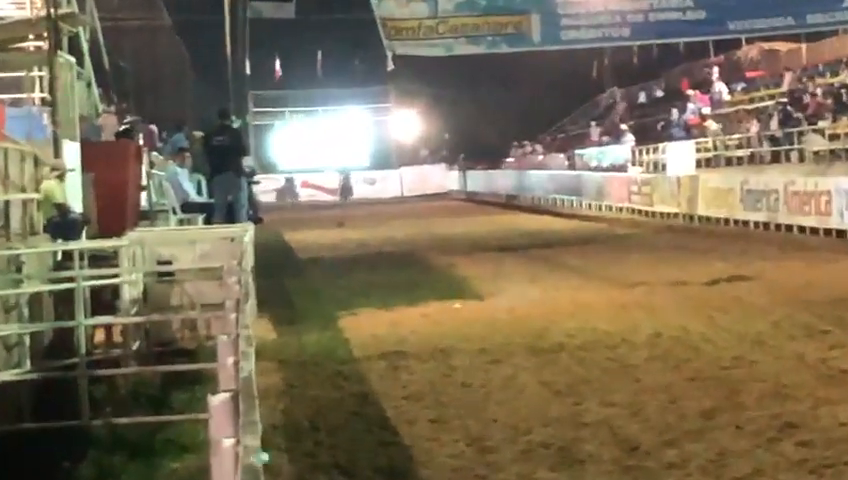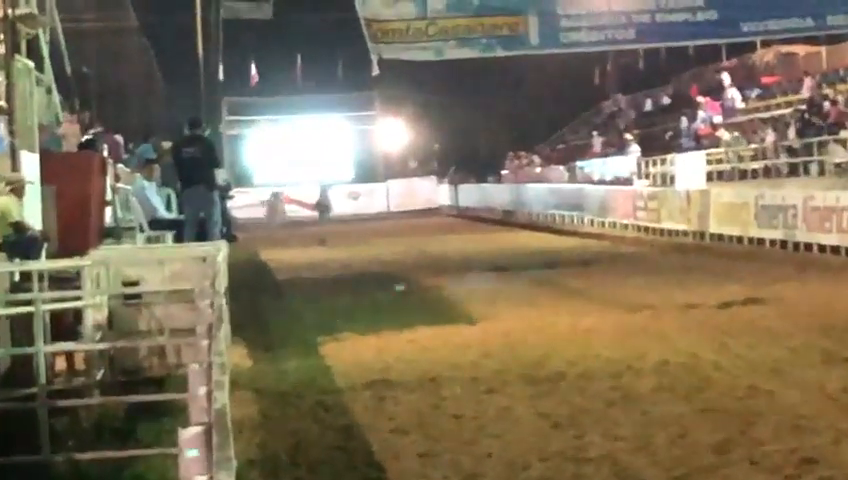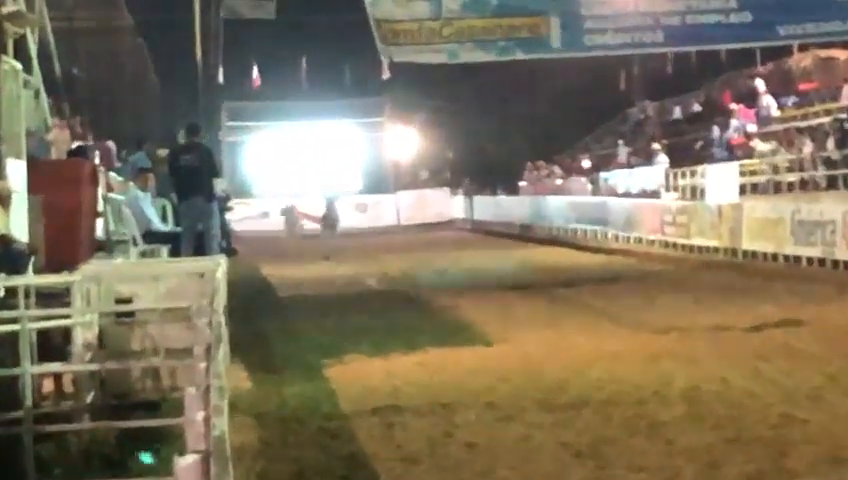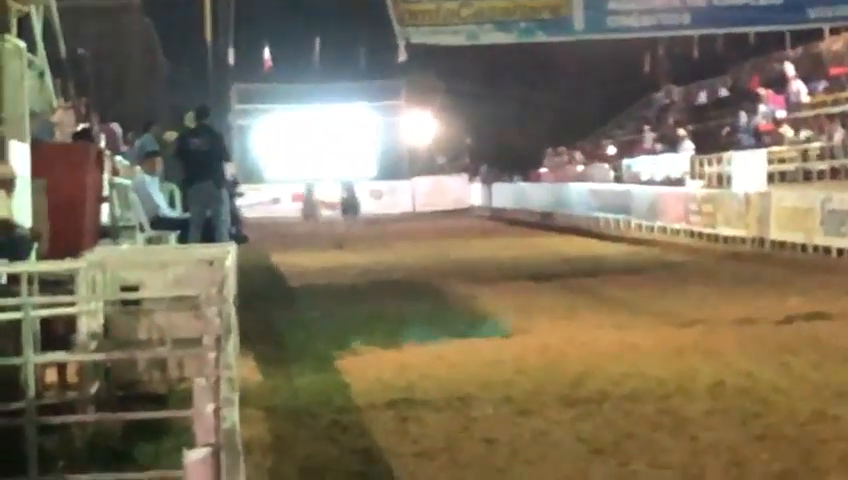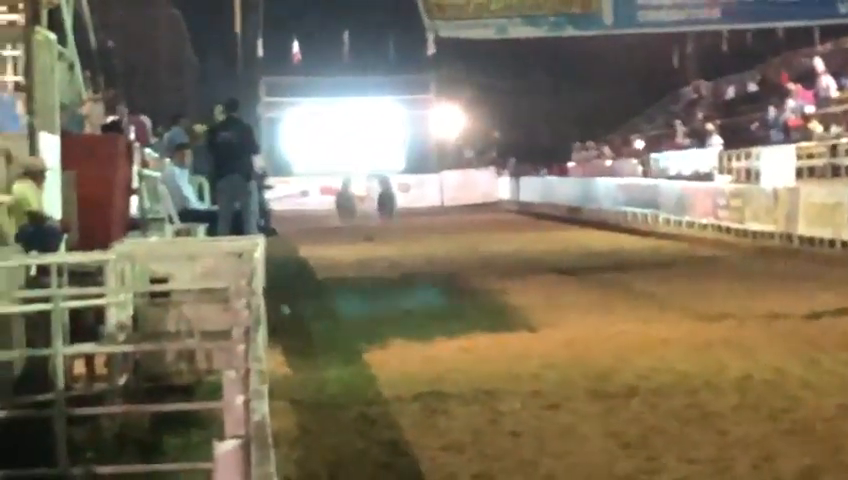
dt=0.5s
person 1, frame 1
left shoulder: (209, 135)
right shoulder: (235, 133)
left elbow: (206, 152)
right elbow: (243, 152)
left hip: (217, 173)
right hip: (234, 172)
left knee: (219, 205)
right knee: (240, 205)
person 1, frame 2
left shoulder: (178, 145)
right shoulder: (206, 143)
left elbow: (176, 165)
right elbow: (216, 164)
left hip: (187, 188)
right hip: (207, 186)
left knee: (190, 222)
right knee: (213, 221)
person 1, frame 3
left shoulder: (175, 153)
right shoulder: (205, 151)
left elbow: (172, 175)
right elbow: (215, 174)
left hip: (185, 199)
right hip: (205, 197)
left knee: (187, 235)
right knee: (212, 235)
person 1, frame 4
left shoulder: (184, 137)
right shoulder: (215, 135)
left elbow: (180, 159)
right elbow: (225, 158)
left hip: (193, 184)
right hip: (215, 182)
left knee: (195, 222)
right knee: (221, 221)
person 1, frame 5
left shoulder: (214, 130)
right shoulder: (245, 128)
left elbow: (211, 152)
right elbow: (254, 150)
left hip: (222, 176)
right hip: (244, 175)
left knee: (224, 215)
right knee: (250, 214)
